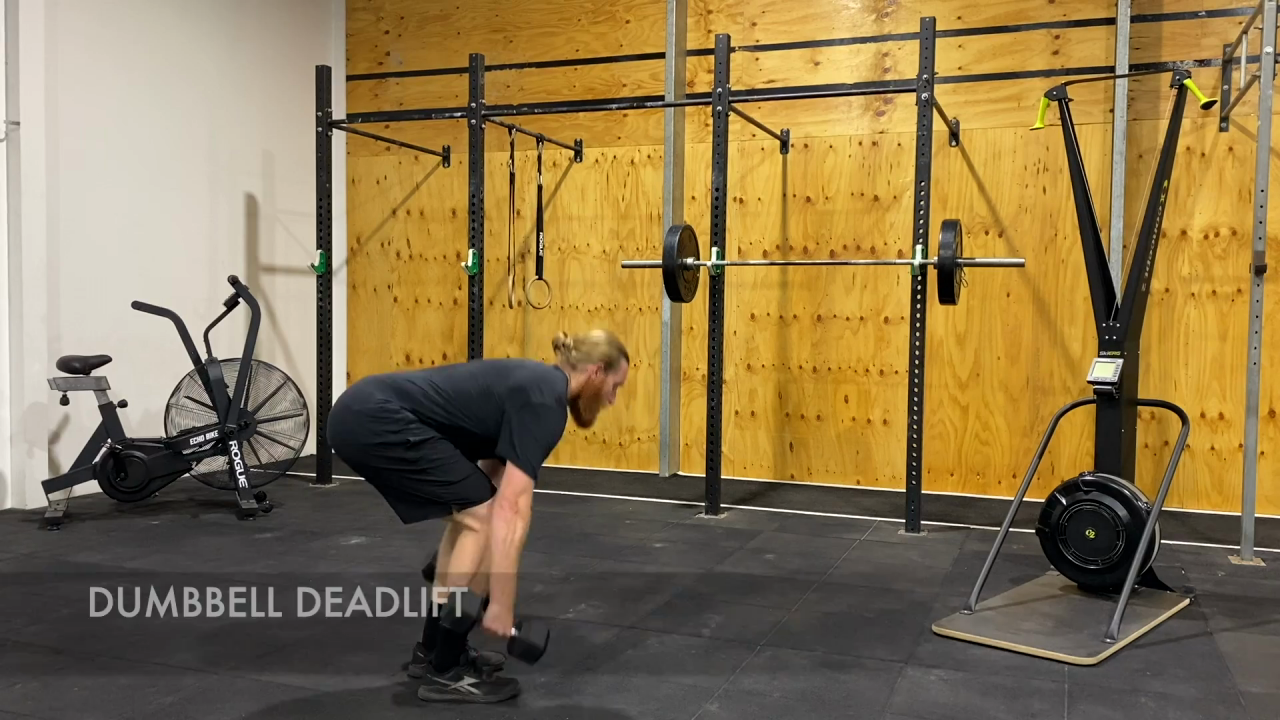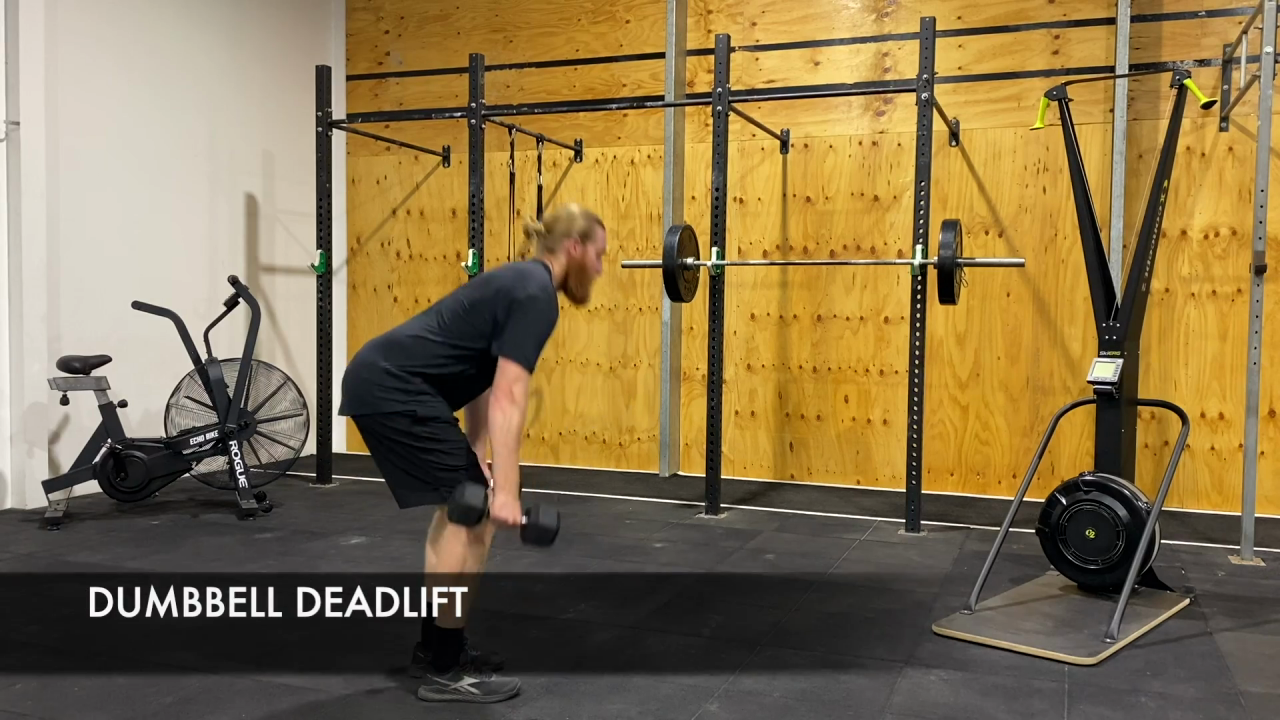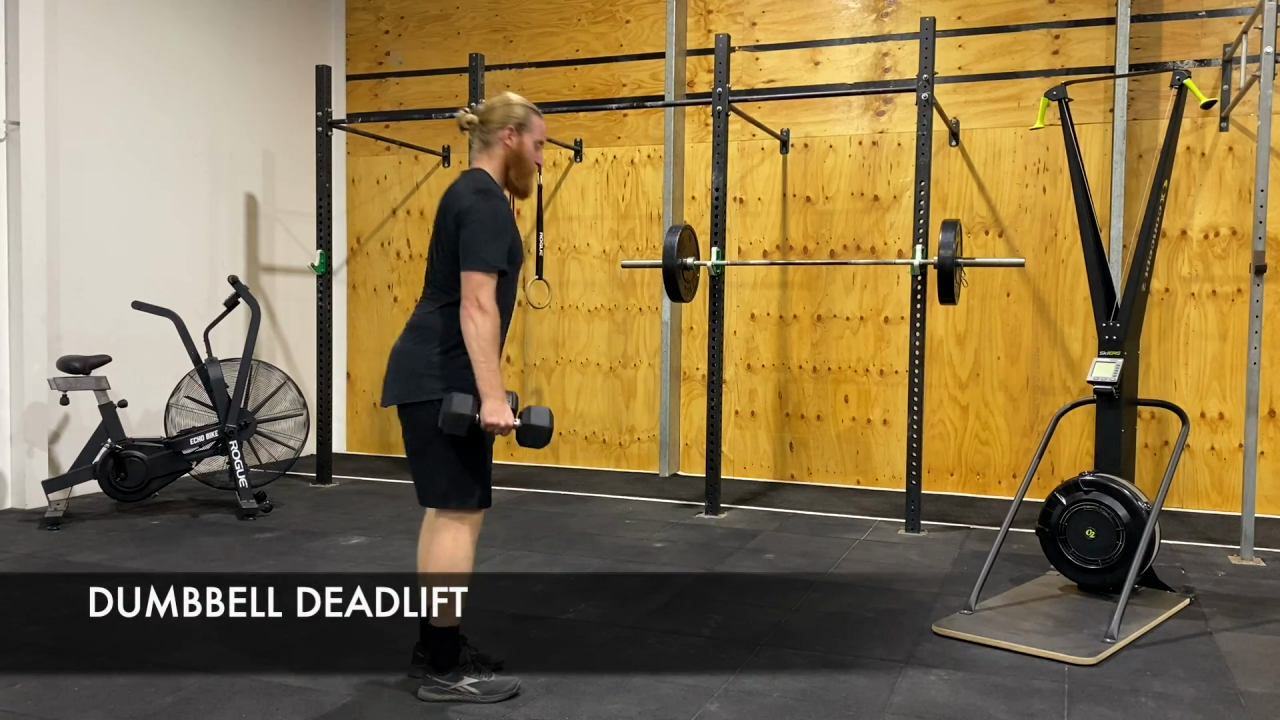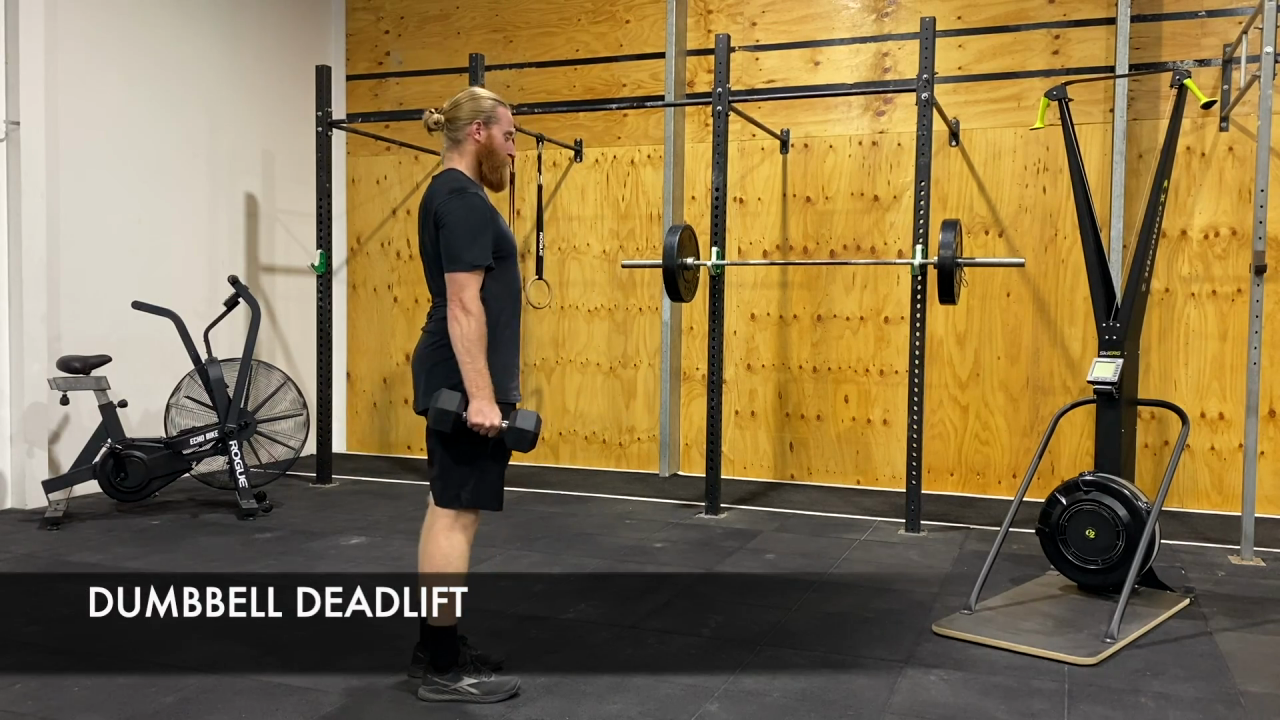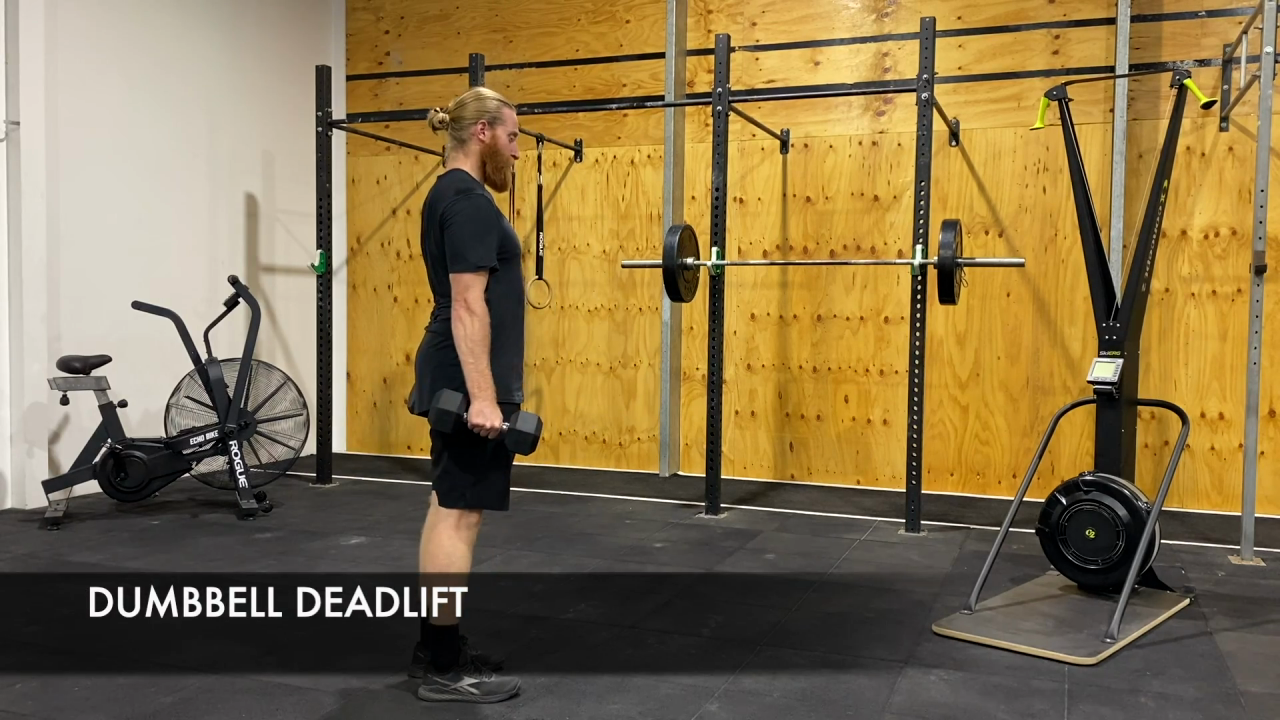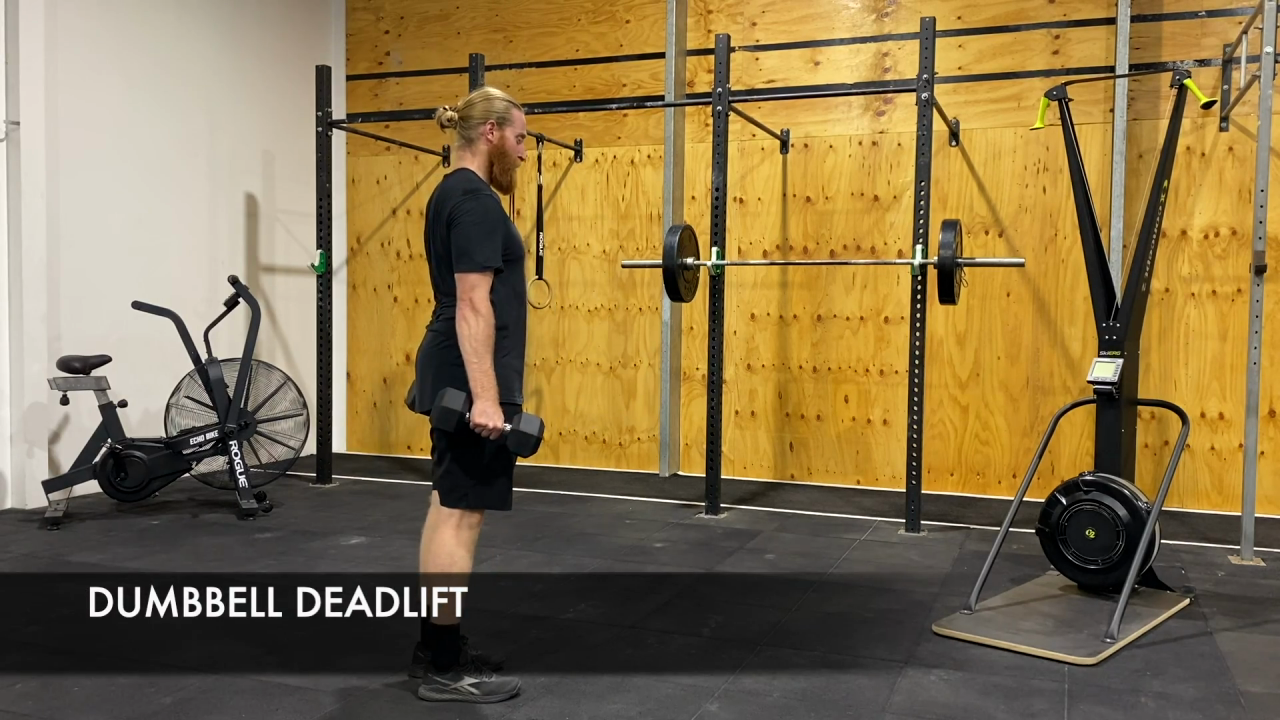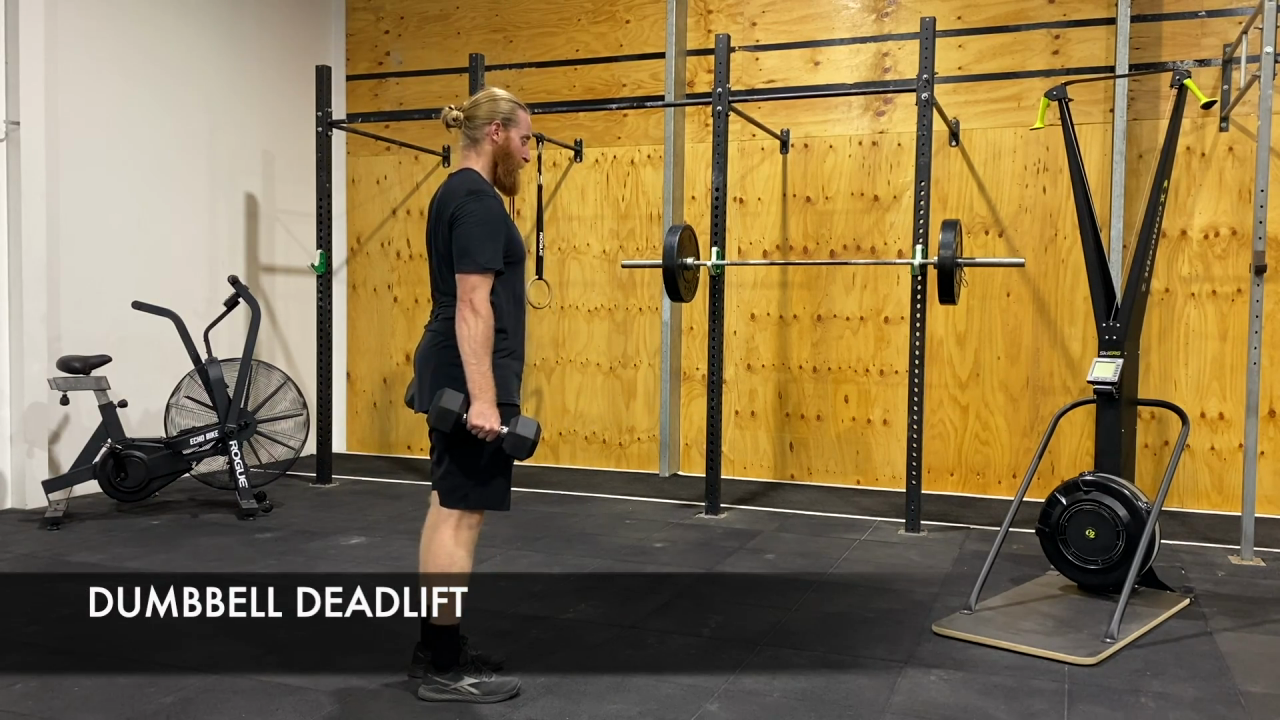
dt=0.3s
person 1, frame 1
left shoulder: (533, 384)
right shoulder: (545, 404)
left elbow: (491, 480)
right elbow: (511, 509)
right wrist: (501, 604)
left hip: (363, 414)
right hip: (377, 423)
left knee: (473, 511)
right knee: (481, 519)
left ankle: (436, 647)
right ankle: (447, 668)
person 1, frame 2
left shoulder: (522, 284)
right shoulder: (537, 298)
left elbow: (486, 386)
right elbow: (509, 398)
left wrist: (476, 461)
right wrist: (507, 492)
left hip: (379, 379)
right hip: (393, 390)
left ankle: (437, 646)
right ankle: (446, 667)
person 1, frame 3
left shoulder: (470, 196)
right shoulder: (486, 202)
right elbow: (478, 304)
left wrist: (483, 389)
right wrist: (494, 396)
left hip: (433, 375)
right hip: (445, 381)
left knee: (447, 511)
right knee: (458, 514)
left ankle: (438, 648)
right ankle: (444, 667)
person 1, frame 4
left shoulder: (450, 194)
right shoulder: (463, 199)
right elbow: (463, 305)
right wrist: (482, 395)
left hip: (457, 377)
right hip: (466, 382)
left knee: (448, 510)
right knee: (458, 514)
left ankle: (437, 647)
right ankle: (444, 666)
person 1, frame 5
left shoulder: (450, 195)
right shoulder: (469, 200)
right elbow: (468, 305)
right wrist: (483, 396)
left hip: (456, 377)
right hip: (468, 382)
left knee: (447, 508)
right knee: (460, 513)
left ankle: (437, 647)
right ankle: (444, 666)
person 1, frame 6
left shoulder: (453, 194)
right shoulder: (475, 201)
right elbow: (473, 306)
right wrist: (487, 397)
left hip: (455, 376)
right hip: (472, 381)
left knee: (448, 507)
right knee: (462, 514)
left ankle: (436, 646)
right ankle: (445, 666)
person 1, frame 7
left shoulder: (456, 194)
right shoulder: (478, 201)
right elbow: (472, 306)
right wrist: (484, 398)
left hip: (451, 374)
right hip: (469, 379)
left knee: (447, 508)
right knee: (461, 514)
left ankle: (438, 647)
right ankle: (444, 667)
